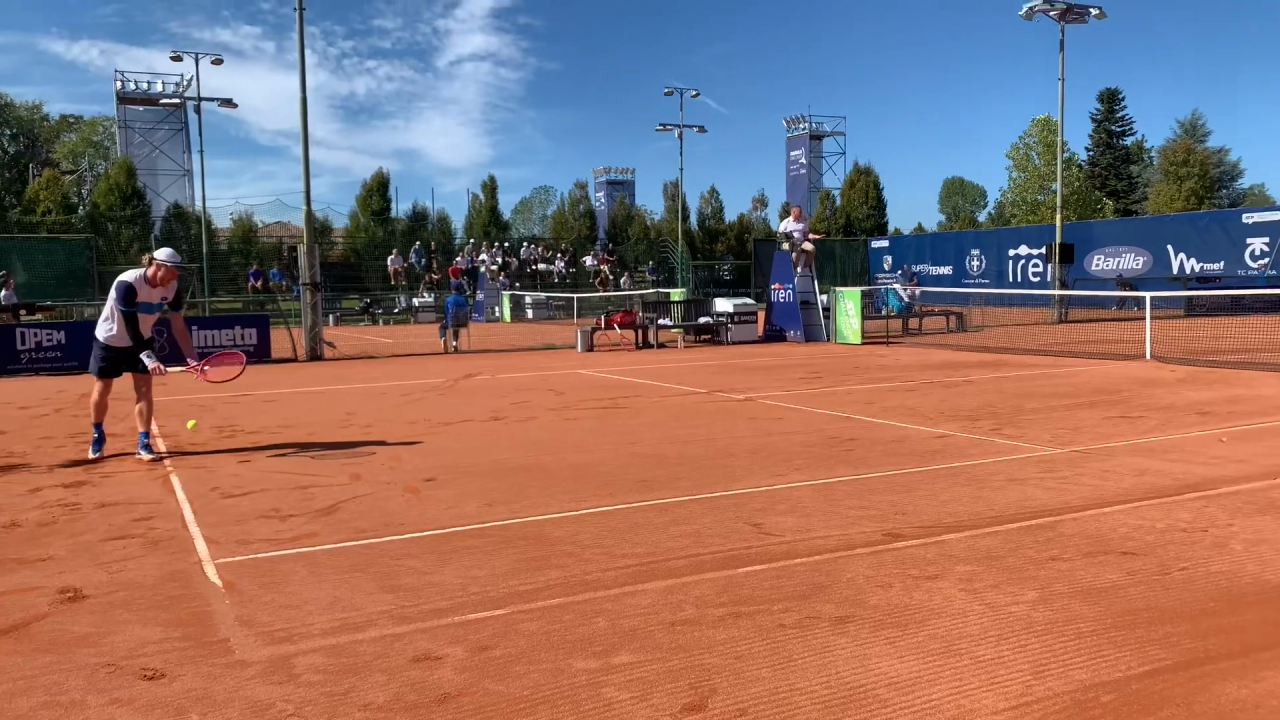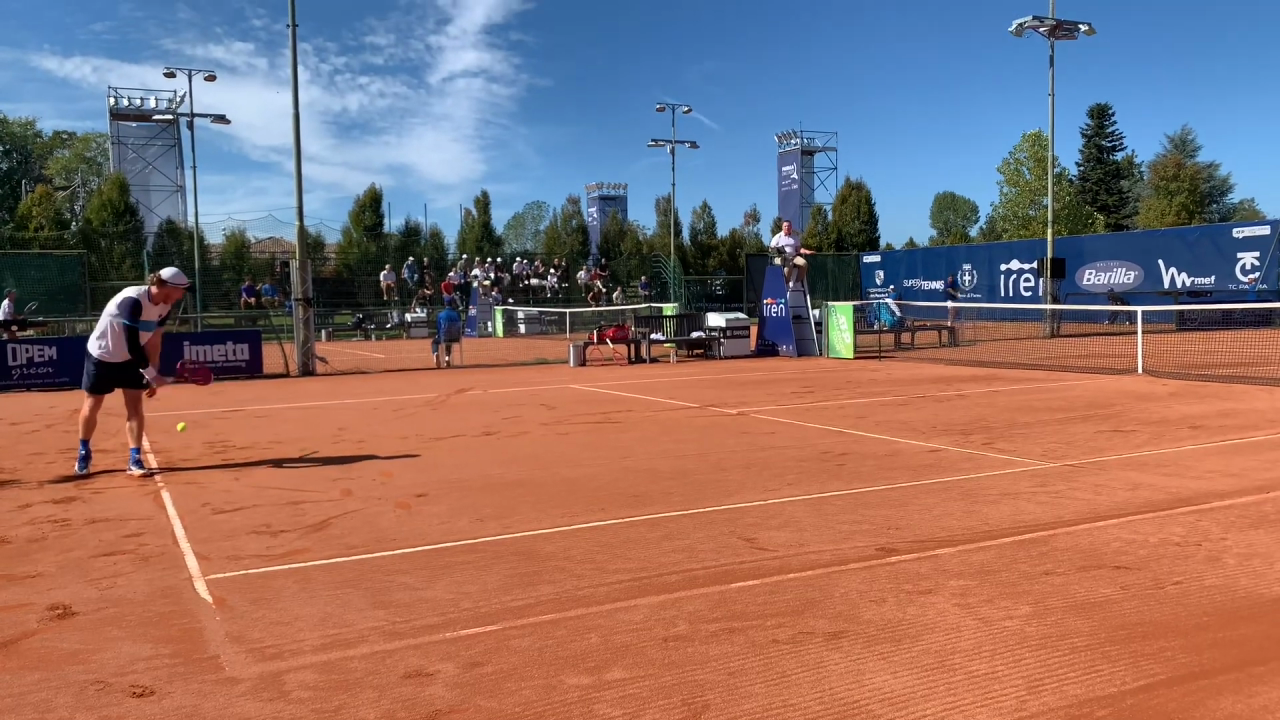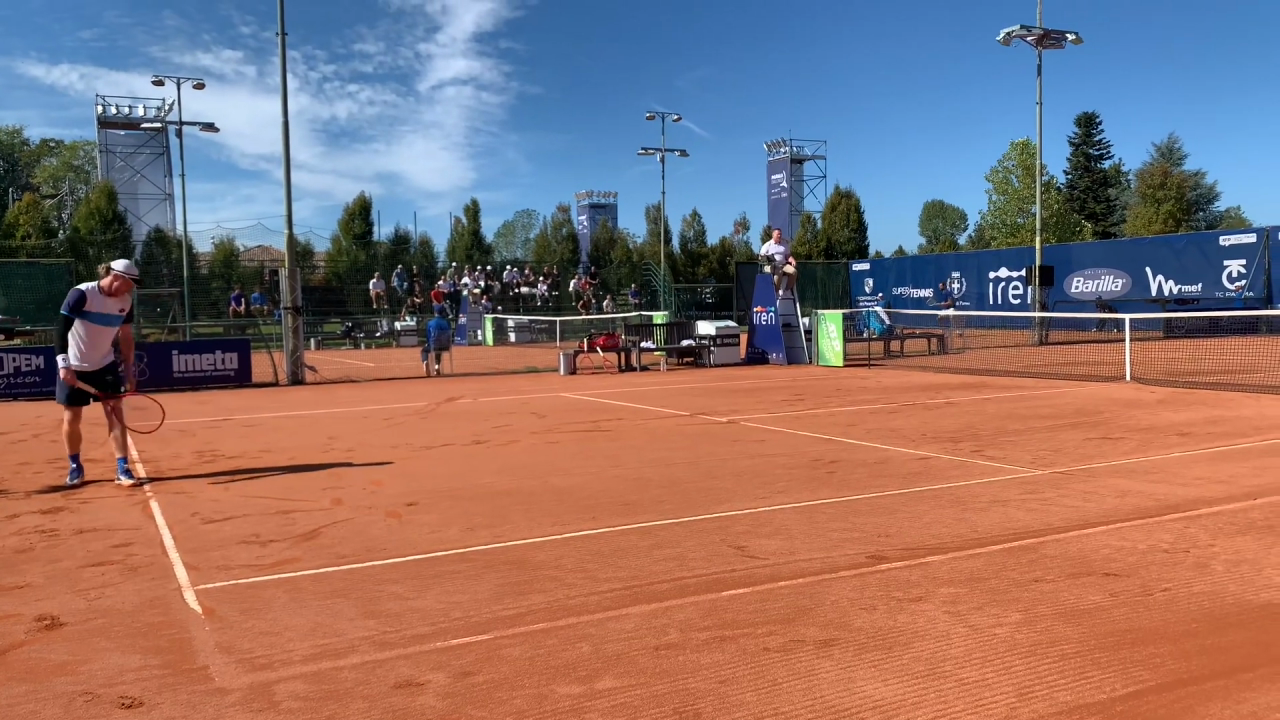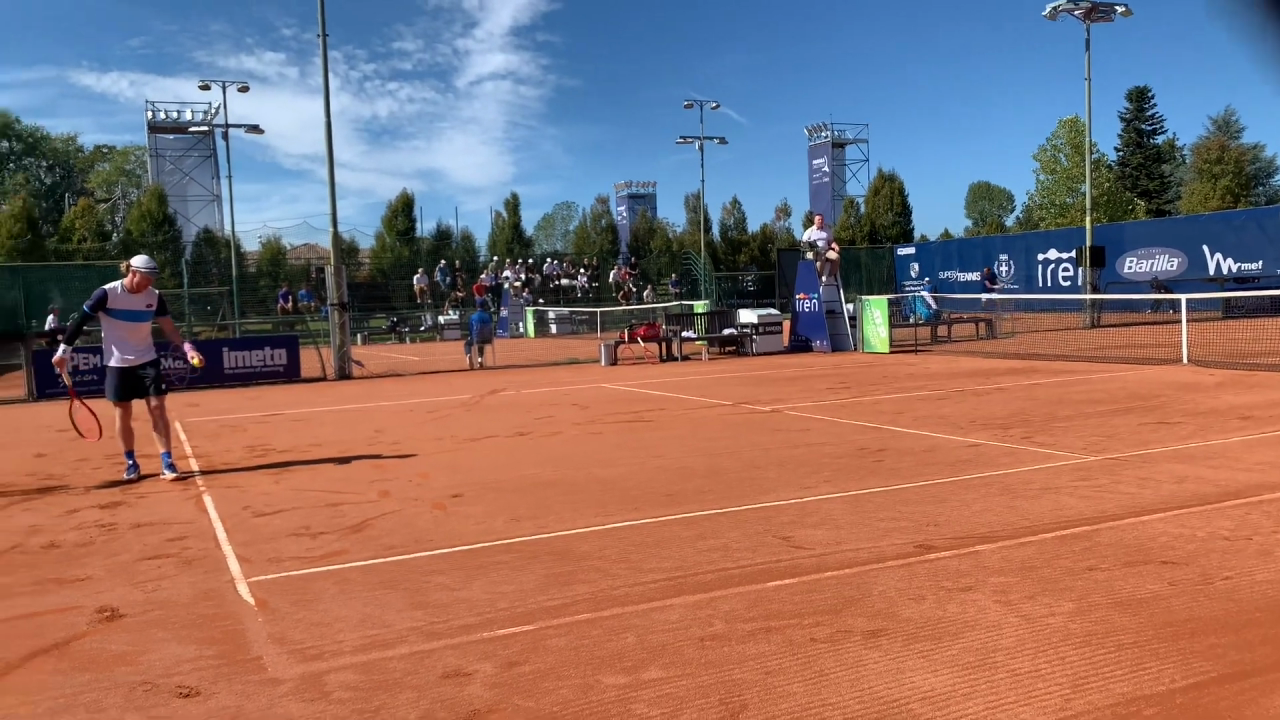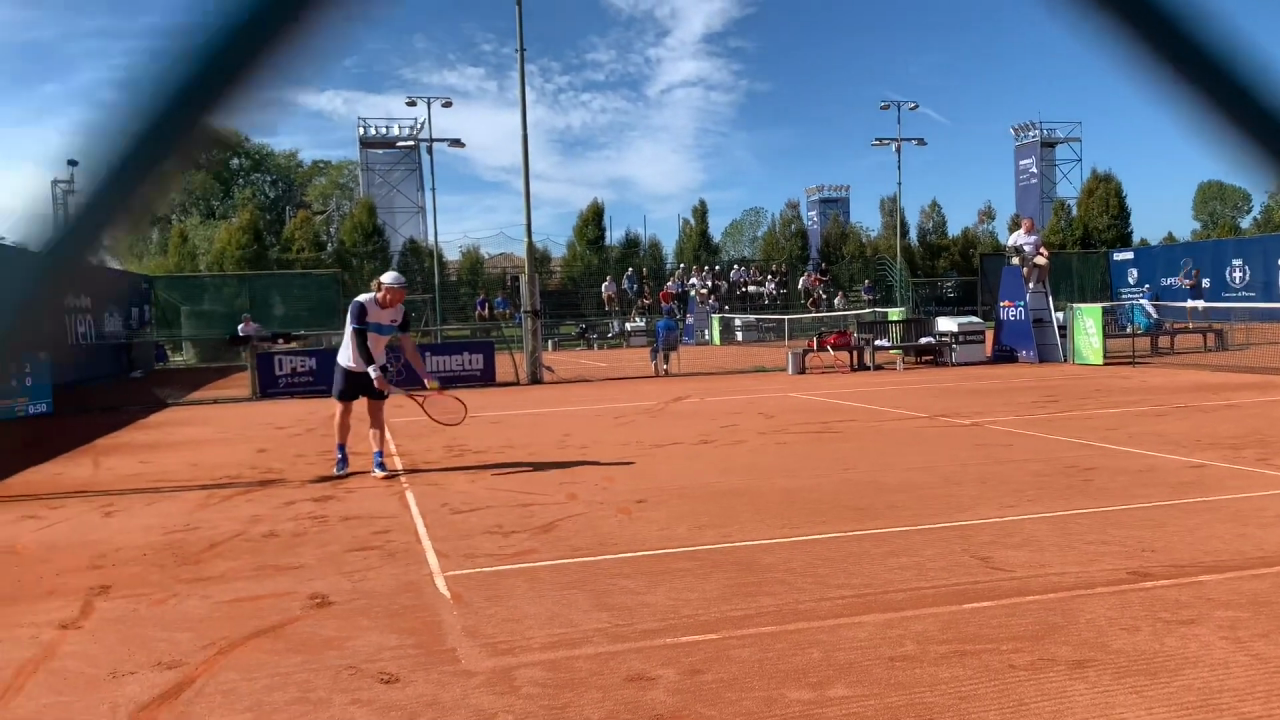
dt=1s
person 1, frame 1
left shoulder: (171, 289)
right shoulder: (128, 284)
left elbow: (178, 326)
right elbow: (131, 328)
left wrist: (192, 359)
right wrist: (149, 358)
left hip: (141, 341)
right hip: (108, 341)
left knee: (144, 388)
right knee: (101, 391)
left ankle: (144, 443)
right ankle: (98, 436)
person 1, frame 2
left shoulder: (164, 306)
right shoulder: (133, 301)
left elbow: (153, 341)
right elbow: (133, 344)
left wrist: (152, 378)
right wrist: (152, 375)
left hip: (131, 358)
right hip: (101, 355)
left knee: (135, 405)
right knee: (92, 406)
left ankle: (135, 460)
right ankle: (84, 453)
person 1, frame 3
left shoulder: (125, 301)
right shoulder: (81, 294)
left elbow: (126, 337)
right elbow: (61, 331)
left wrist: (129, 369)
right wrist: (64, 365)
left hip: (105, 365)
right hip: (73, 367)
left knee: (116, 414)
right knee: (71, 419)
left ankle: (123, 468)
right ankle: (75, 466)
person 1, frame 4
left shoulder: (154, 296)
right shoulder: (107, 294)
left elbow: (170, 329)
right elbow: (80, 321)
left wrist: (188, 348)
right wrist: (63, 351)
left hip: (147, 361)
right hip: (117, 364)
left knee: (158, 410)
right knee: (123, 414)
left ankle: (167, 463)
right ankle: (131, 463)
person 1, frame 5
left shoulder: (400, 312)
right shoulder: (361, 305)
left elbow: (409, 347)
right elbow: (361, 343)
left wrist: (426, 376)
right wrist: (374, 374)
left hip: (377, 366)
right hip: (349, 366)
left knee: (376, 412)
right knee: (343, 411)
left ankle: (378, 461)
right ankle: (342, 456)
